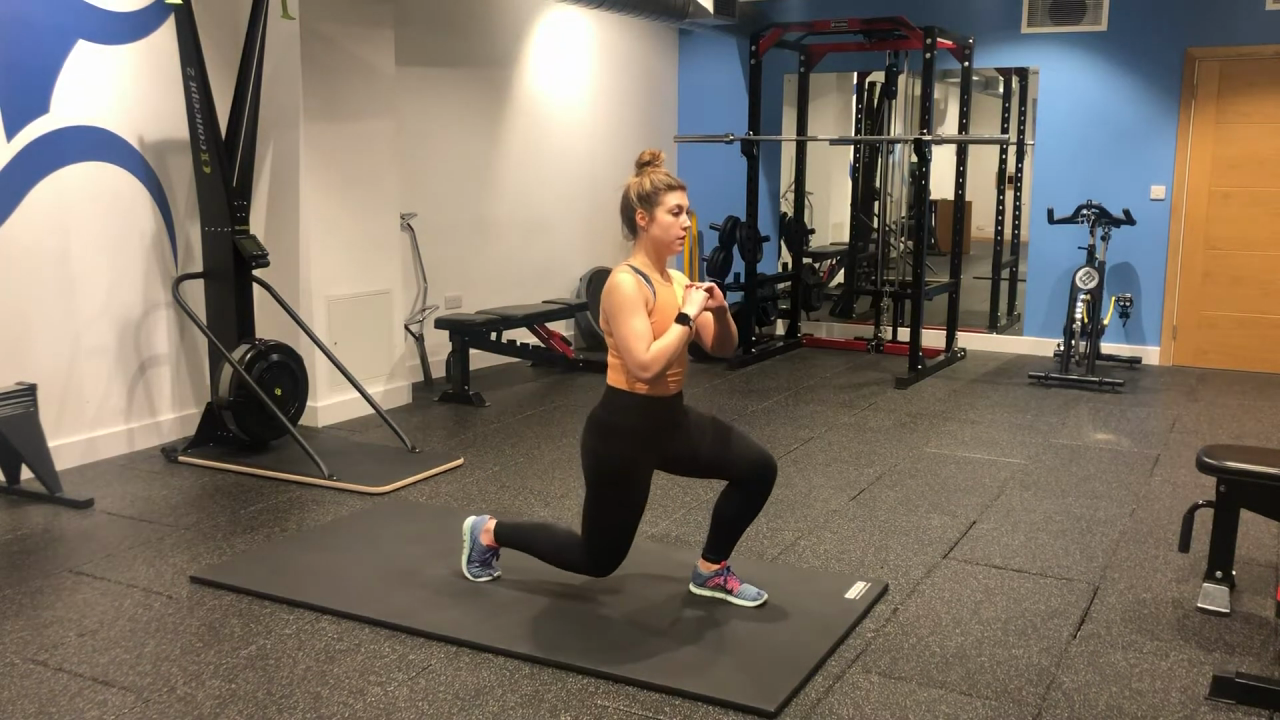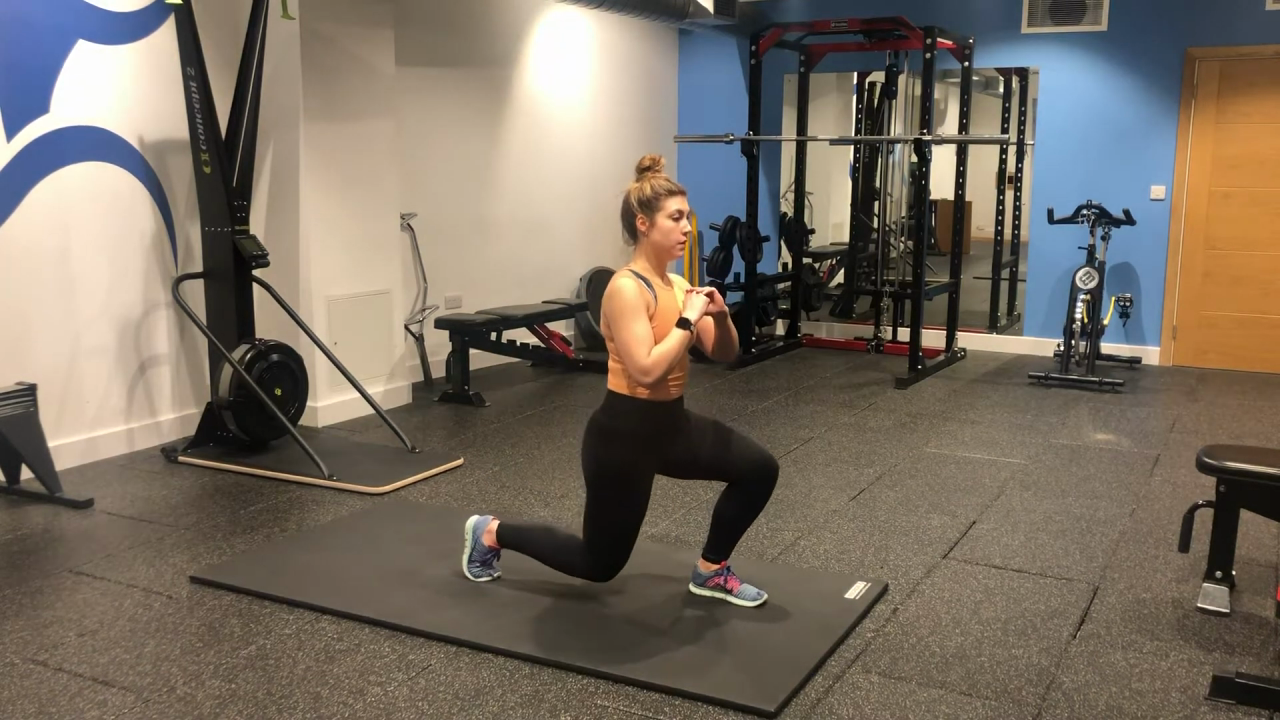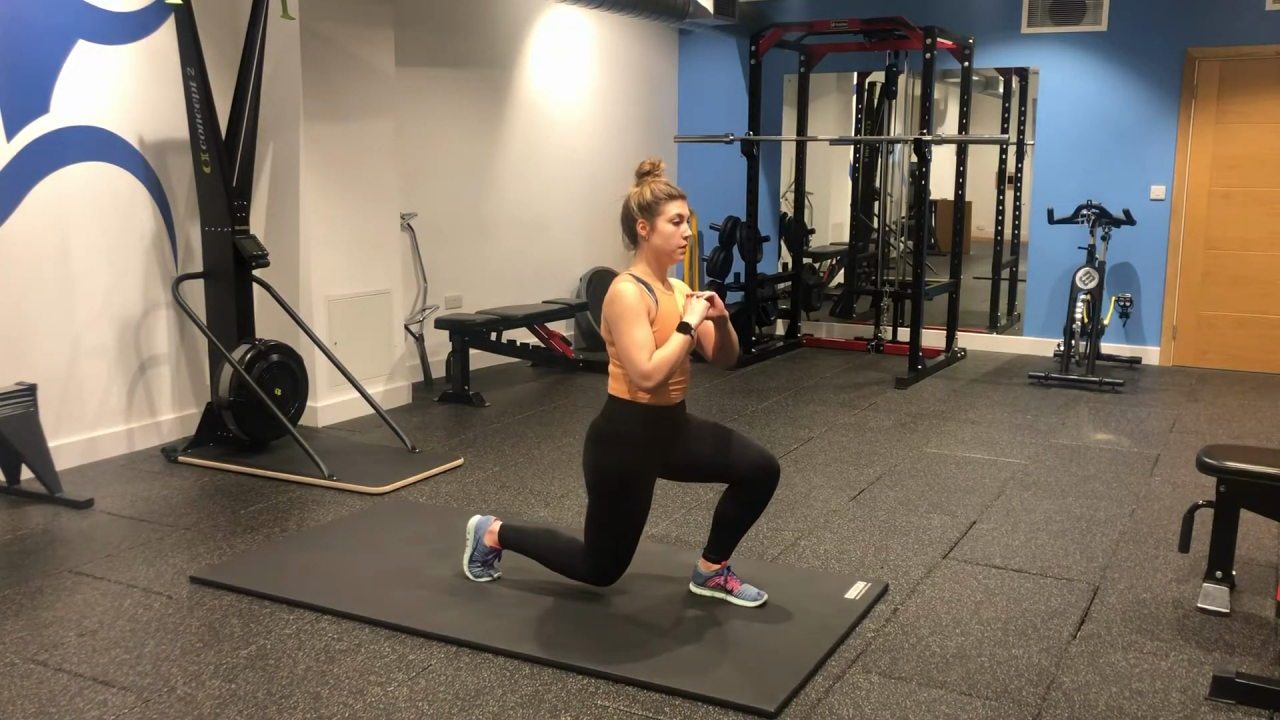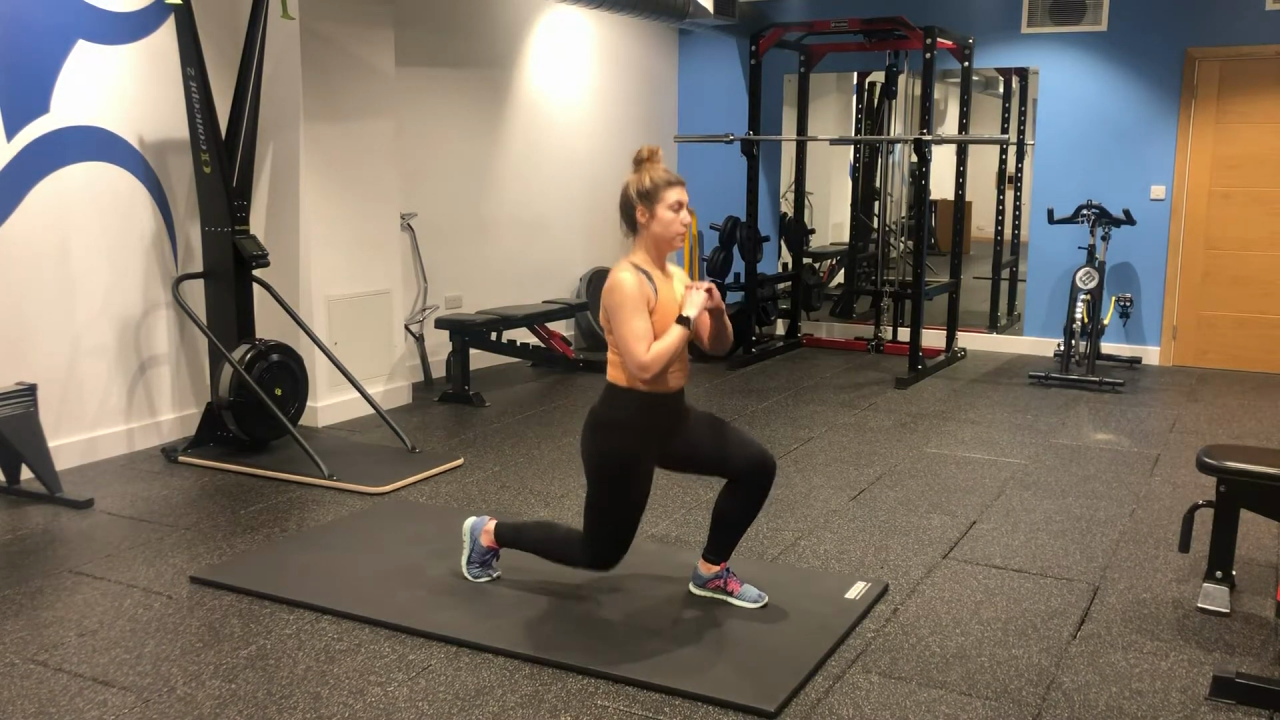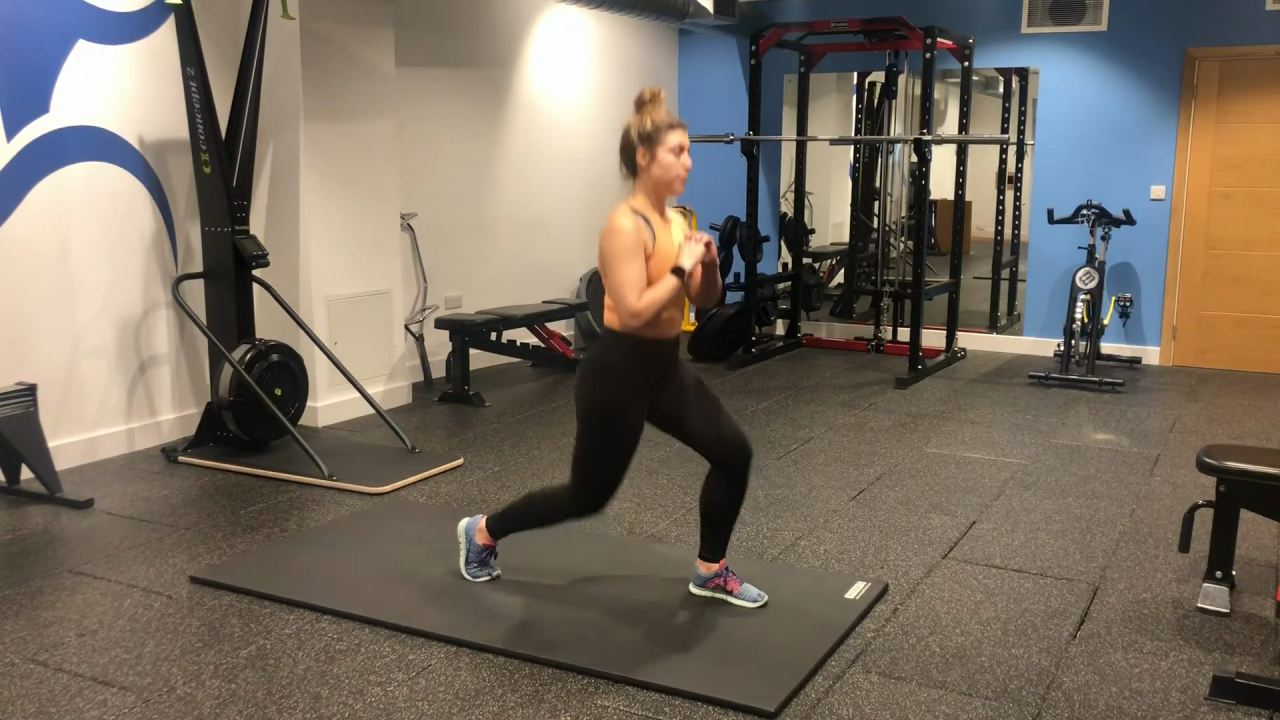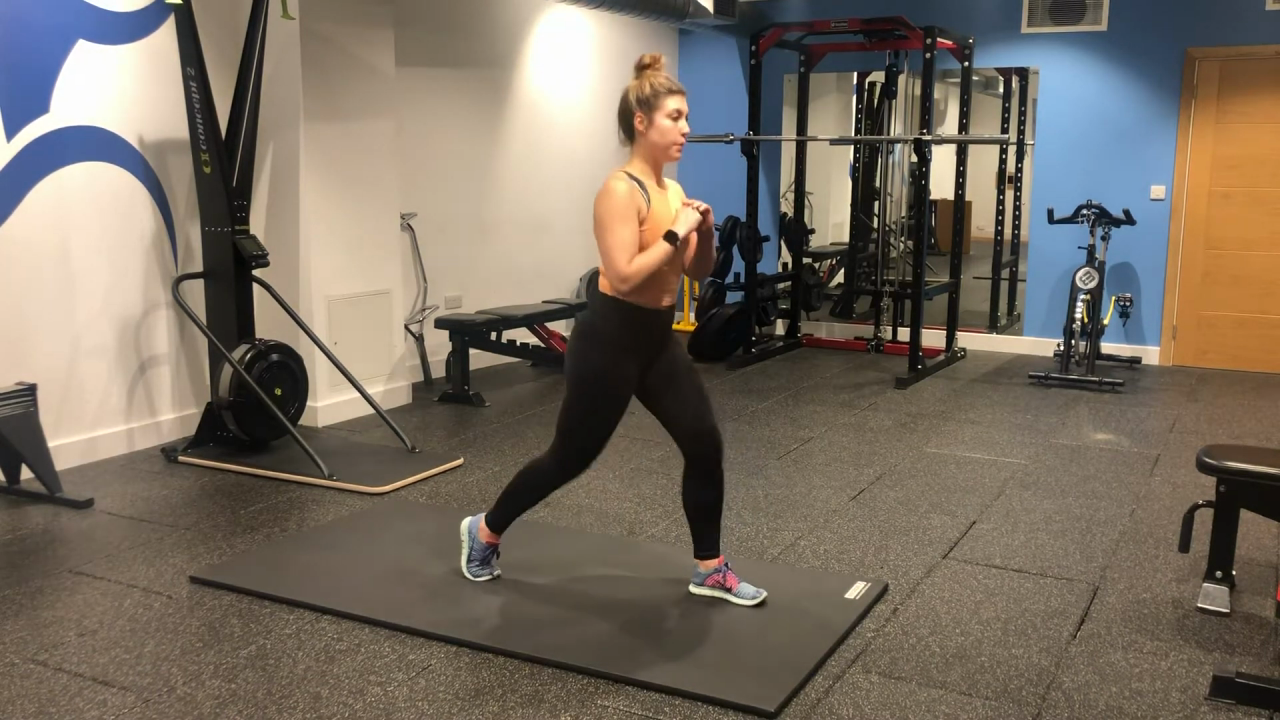
dt=0.2s
person 1, frame 1
left shoulder: (675, 280)
right shoulder: (625, 284)
left elbow: (724, 350)
right elbow: (645, 366)
left wrist: (719, 311)
right wrist: (688, 314)
left hip: (670, 418)
right hip: (623, 427)
left knee: (758, 468)
right knee: (599, 558)
left ankle: (710, 571)
right ankle: (488, 532)
person 1, frame 2
left shoulder: (676, 285)
right shoulder: (626, 288)
left elbow: (725, 354)
right elbow: (646, 371)
left wrist: (720, 315)
right wrist: (689, 319)
left hip: (671, 422)
right hip: (623, 432)
left knee: (759, 469)
right knee: (600, 563)
left ankle: (710, 570)
right ankle: (490, 533)
person 1, frame 3
left shoulder: (677, 290)
right shoulder: (627, 294)
left elbow: (725, 359)
right elbow: (647, 376)
left wrist: (720, 319)
right wrist: (689, 324)
left hip: (672, 427)
right hip: (625, 436)
left knee: (761, 470)
right knee: (602, 568)
left ankle: (711, 570)
right ankle: (492, 533)
person 1, frame 4
left shoulder: (675, 277)
right shoulder: (626, 282)
left elbow: (719, 347)
right elbow: (643, 367)
left wrist: (716, 311)
right wrist: (687, 316)
left hip: (672, 416)
right hip: (624, 424)
left knee: (757, 466)
right knee: (601, 553)
left ankle: (711, 571)
right ankle: (489, 532)
person 1, frame 5
left shoulder: (675, 222)
right shoulder: (625, 225)
left elbow: (705, 299)
right elbow: (634, 311)
left wrist: (709, 262)
right wrist: (683, 265)
left hip: (665, 368)
right hip: (618, 371)
left knee: (734, 453)
right knee: (587, 495)
left ankle: (710, 571)
right ankle: (483, 531)
person 1, frame 6
left shoulder: (671, 189)
right shoulder: (620, 190)
left elbow: (698, 272)
right elbow: (624, 276)
left wrist: (705, 232)
right wrist: (676, 232)
left hip: (659, 340)
right hip: (610, 339)
left knee: (705, 445)
right knee: (569, 458)
left ankle: (709, 569)
right ankle: (484, 531)
